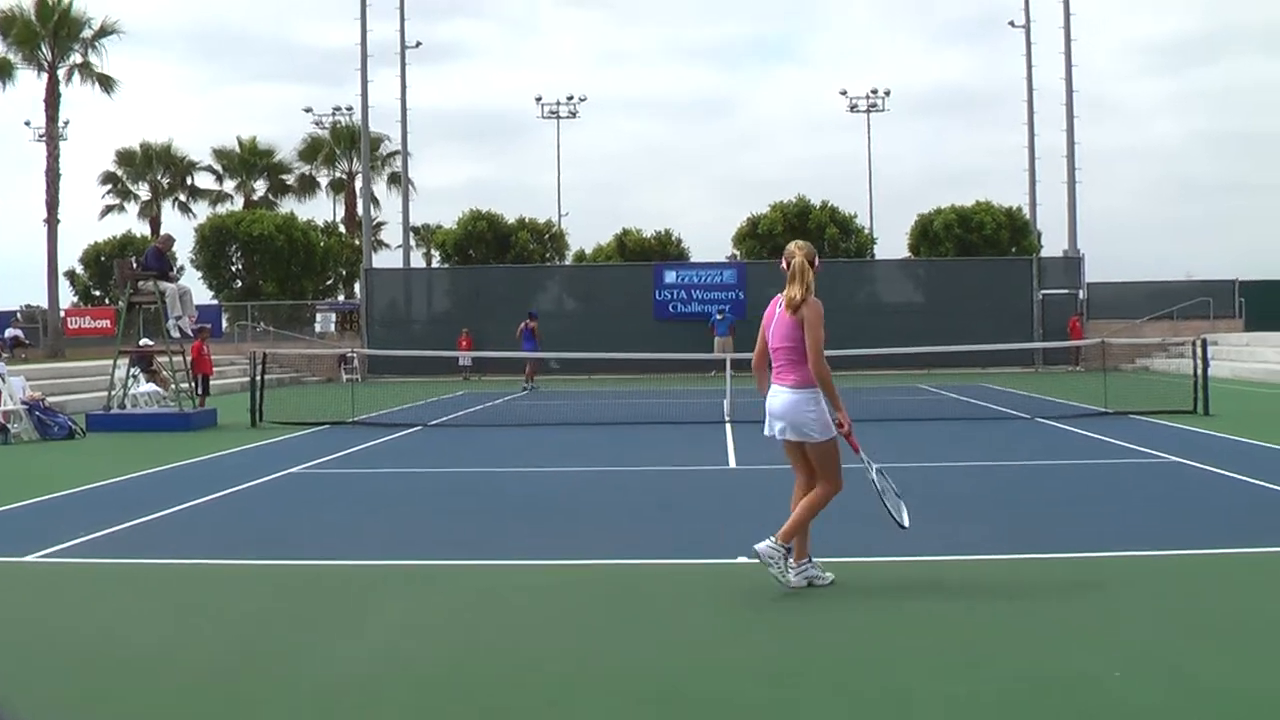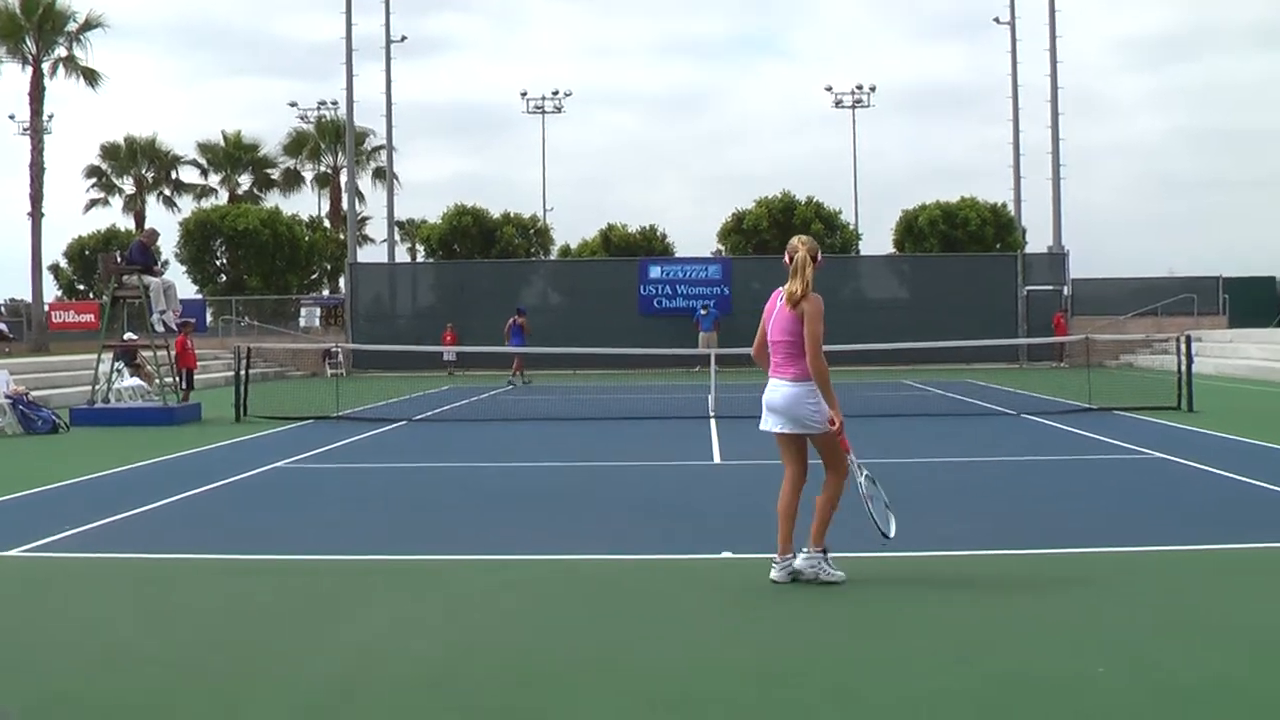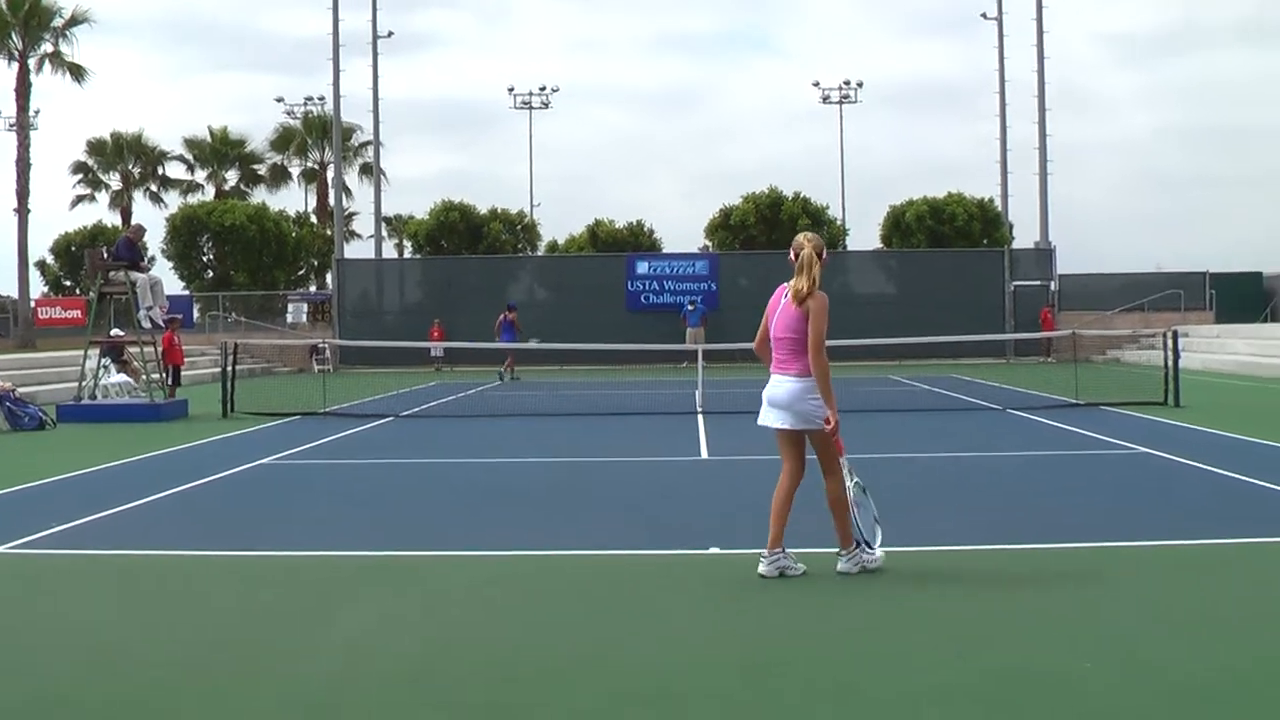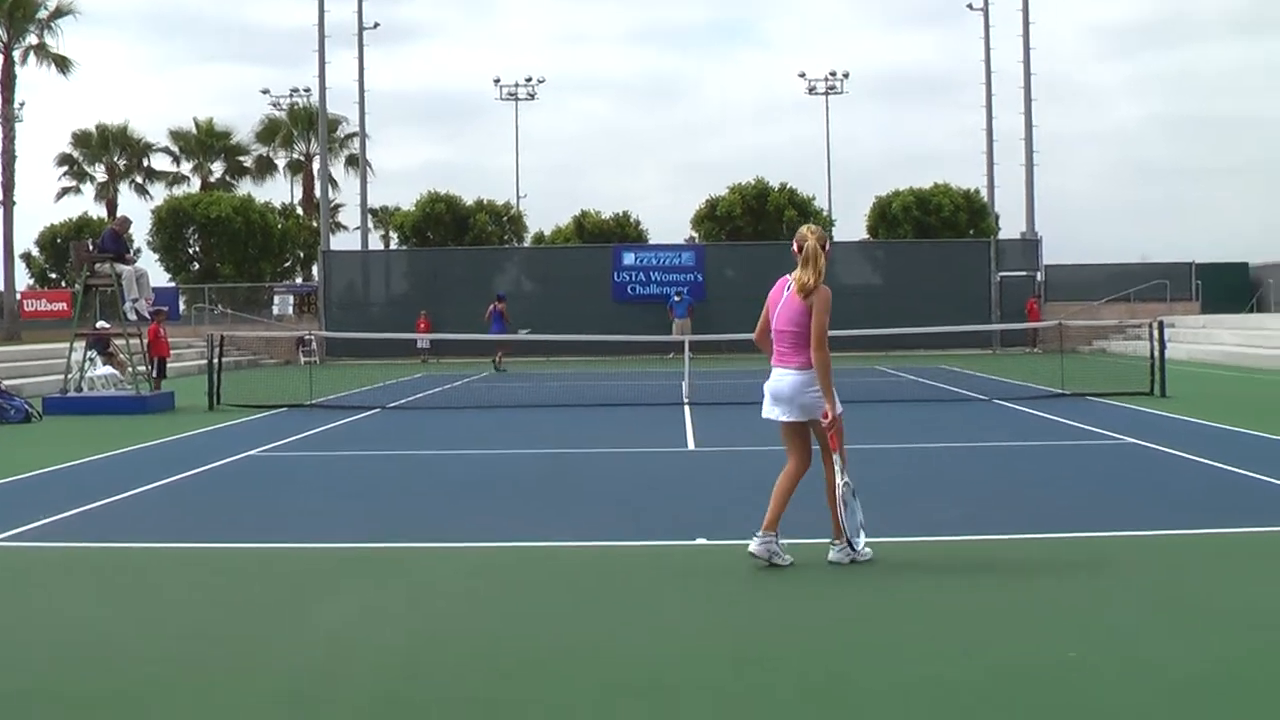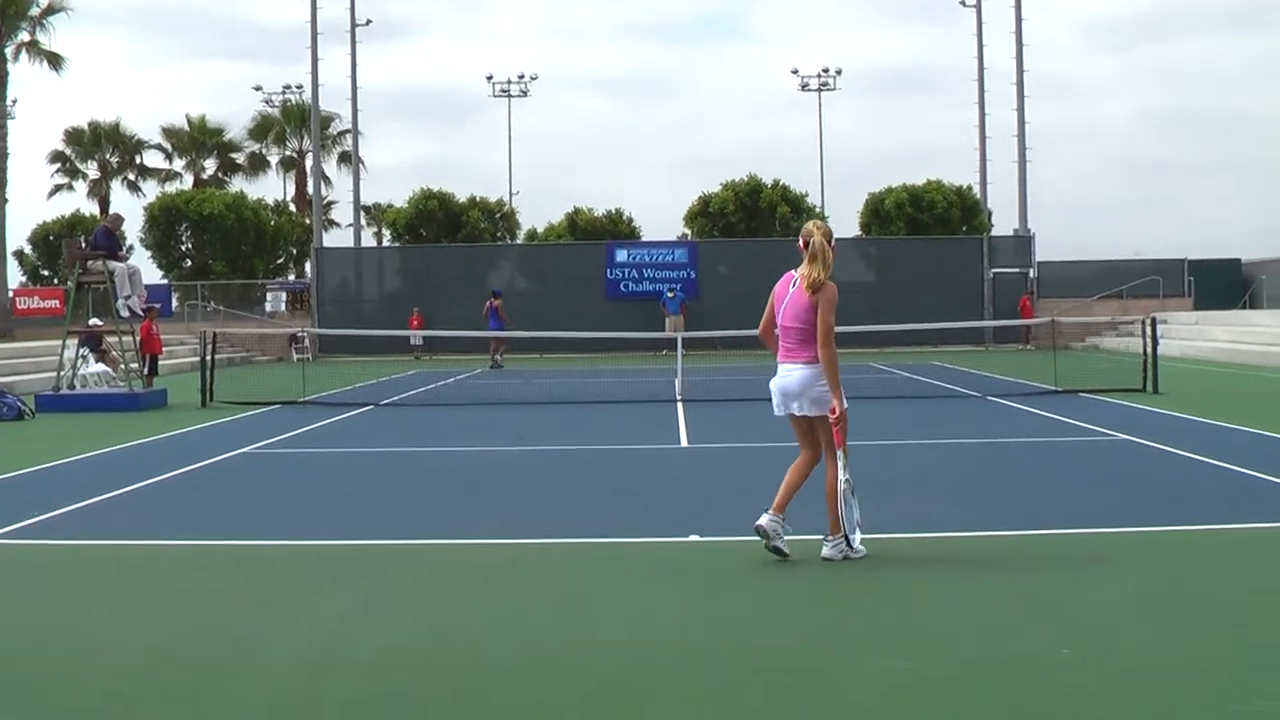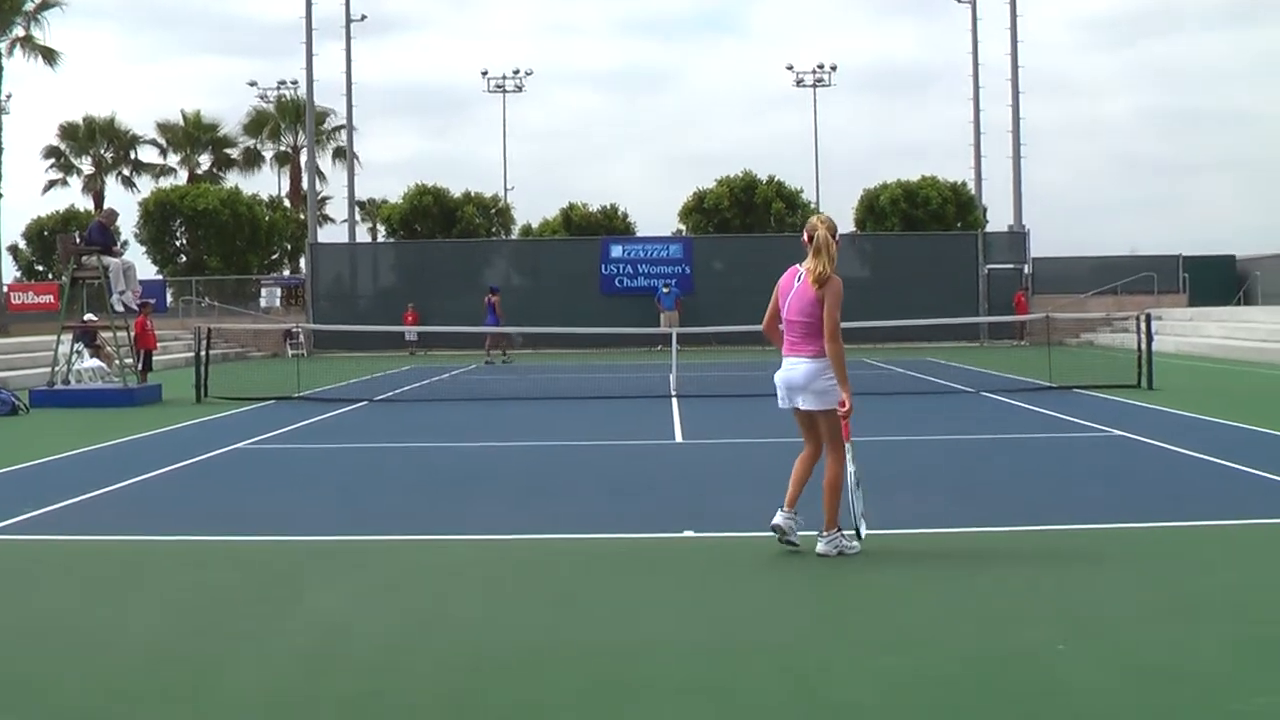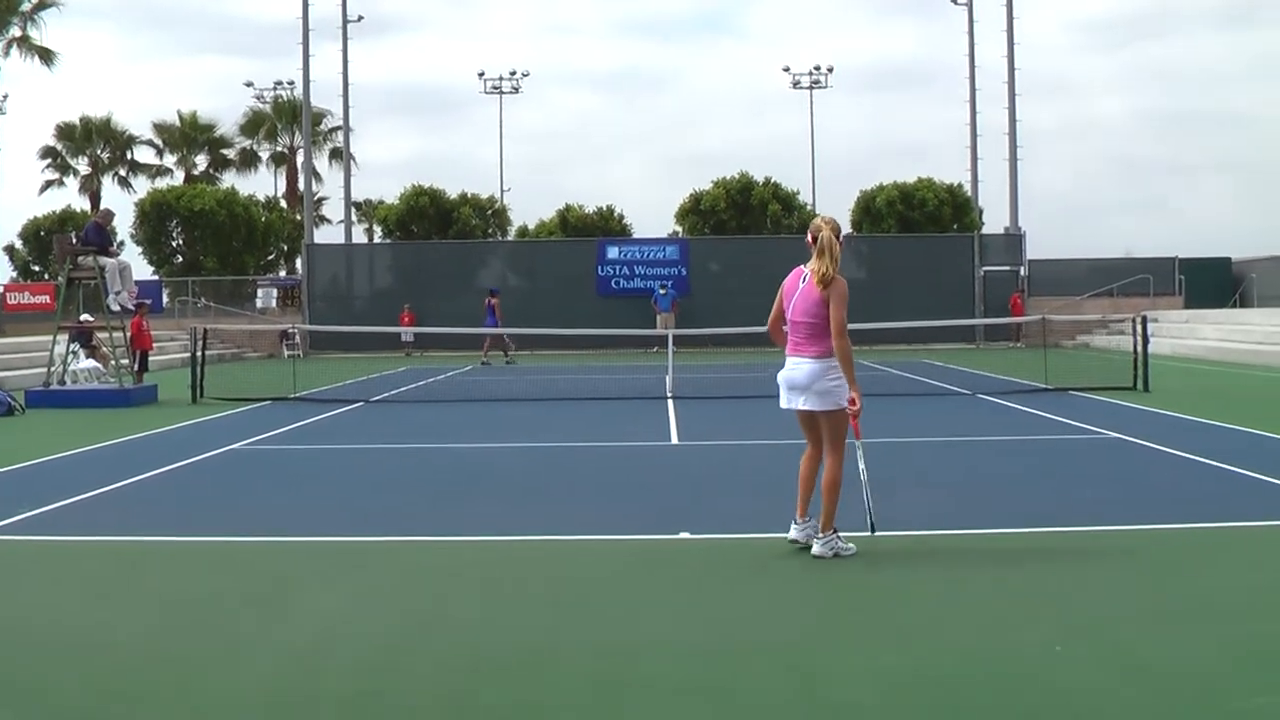
dt=0.1s
person 1, frame 1
left shoulder: (774, 305)
right shoulder: (810, 306)
left elbow: (758, 362)
right elbow: (817, 365)
right wrist: (839, 410)
left hip: (778, 398)
right hip: (804, 400)
left knee: (807, 481)
right knee: (830, 483)
left ankle: (797, 564)
right ankle: (777, 544)
person 1, frame 2
left shoulder: (774, 299)
right shoulder: (811, 301)
left elbow: (758, 353)
right elbow: (814, 360)
right wrist: (833, 406)
left hip: (775, 392)
right hip: (802, 392)
left knee: (794, 475)
right knee: (837, 470)
left ankle: (784, 560)
right ankle: (813, 552)
person 1, frame 3
left shoulder: (778, 295)
right shoulder: (816, 299)
left elbow: (760, 346)
right elbow: (817, 358)
right wrist: (829, 406)
left hip: (777, 388)
right hip: (805, 390)
left knee: (791, 472)
right knee: (834, 470)
left ankle: (773, 553)
right ankle: (849, 552)
person 1, frame 4
left shoulder: (780, 287)
right shoulder: (819, 292)
left elbow: (760, 337)
right elbow: (818, 351)
right wrist: (829, 400)
left hip: (779, 380)
right hip: (806, 381)
left knee: (798, 461)
right knee: (835, 463)
left ankle: (766, 536)
right ankle: (840, 544)
person 1, frame 5
left shoulder: (783, 282)
right shoulder: (825, 289)
left elbow: (764, 332)
right elbow: (825, 346)
right wrist: (837, 395)
left hip: (785, 377)
right hip: (814, 377)
left knee: (809, 453)
right knee: (834, 457)
left ankle: (773, 516)
right ankle: (834, 540)
person 1, frame 6
left shoulder: (788, 276)
right shoulder: (830, 282)
left elbow: (768, 327)
right elbow: (831, 340)
right wrist: (845, 388)
left hip: (789, 370)
right hip: (819, 370)
left knee: (812, 447)
right knee: (835, 452)
left ankle: (786, 512)
right ankle: (830, 535)
person 1, frame 7
left shoulder: (792, 278)
right shoulder: (834, 284)
left elbow: (773, 327)
right elbow: (839, 340)
right wrist: (853, 387)
left hip: (793, 371)
right hip: (823, 371)
left knee: (814, 448)
right knee: (833, 454)
left ankle: (801, 523)
right ankle: (826, 537)
